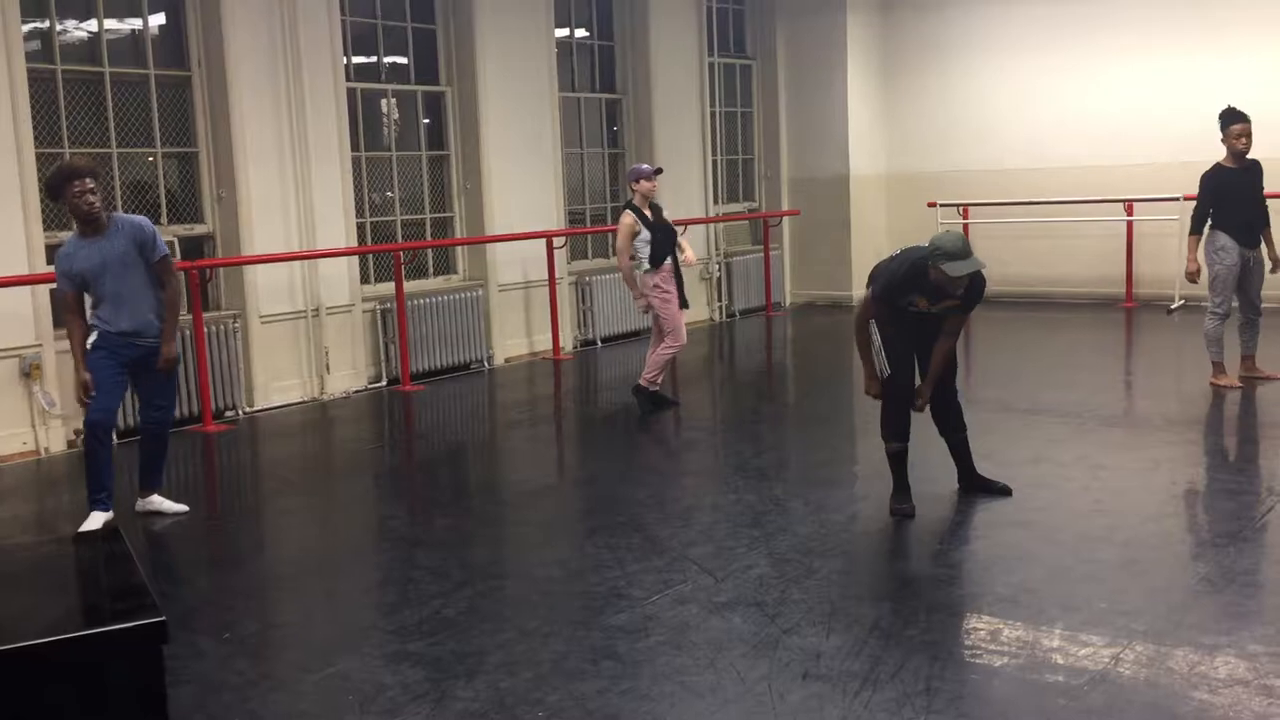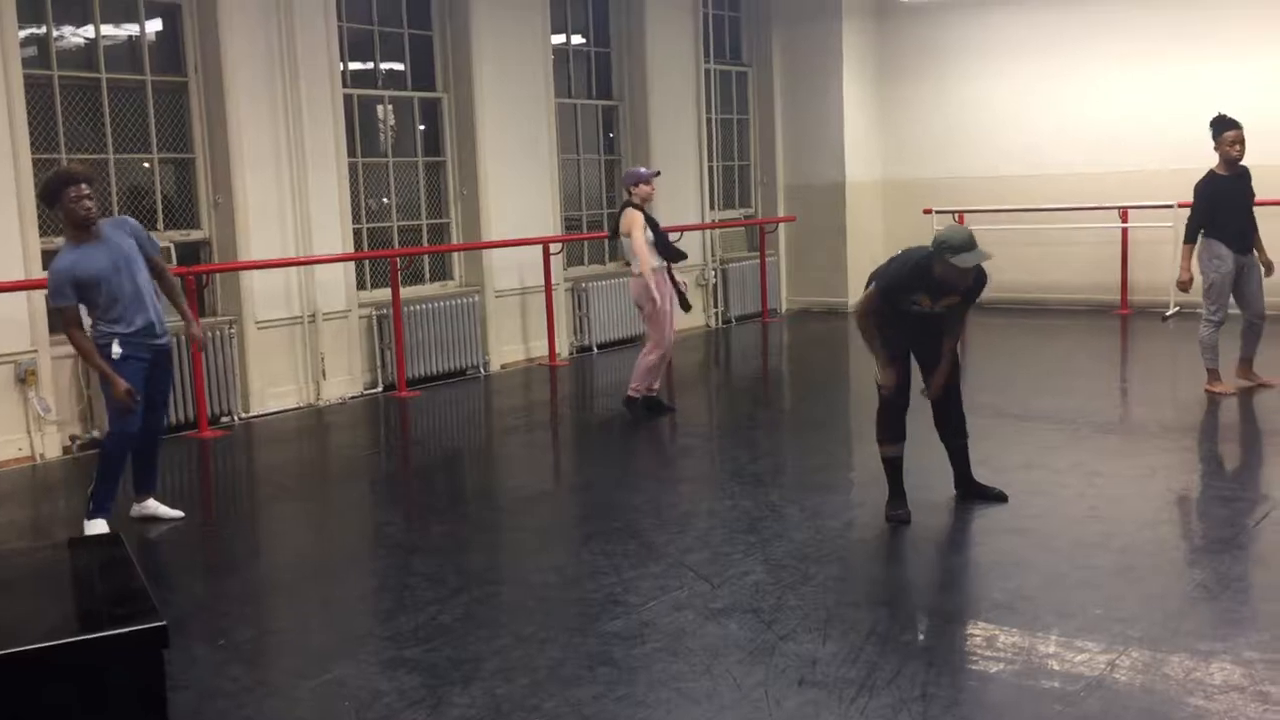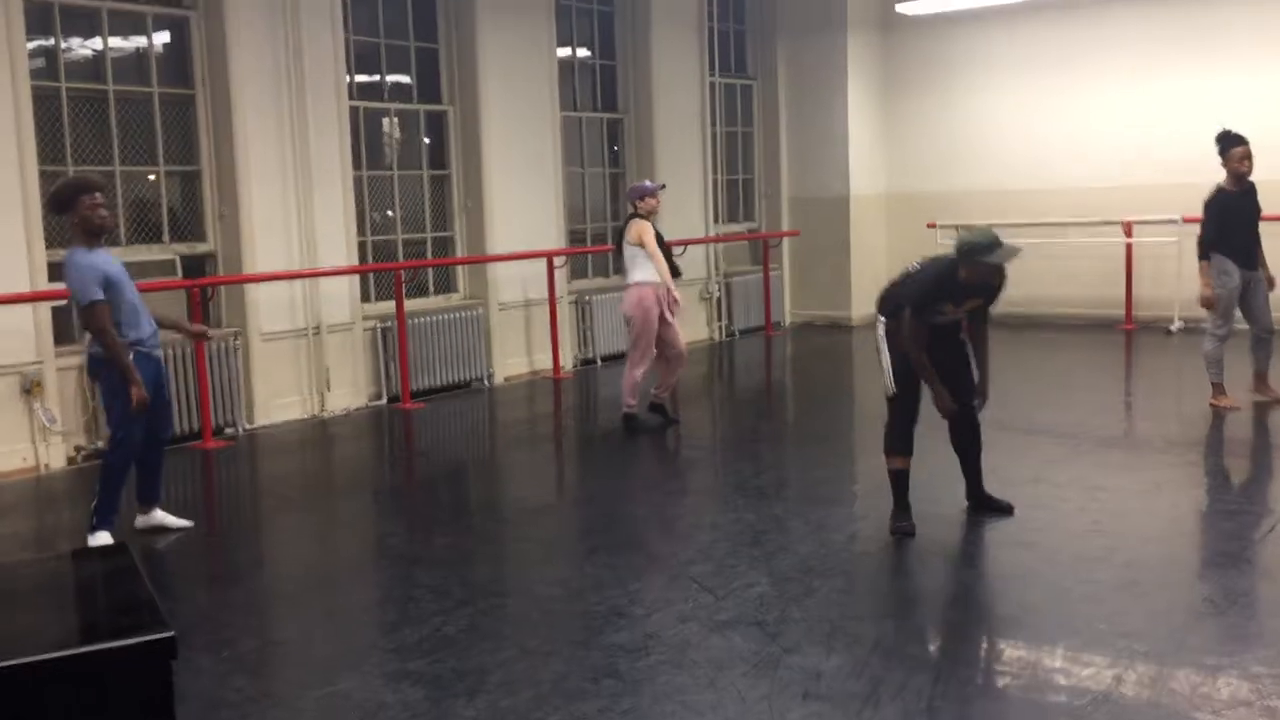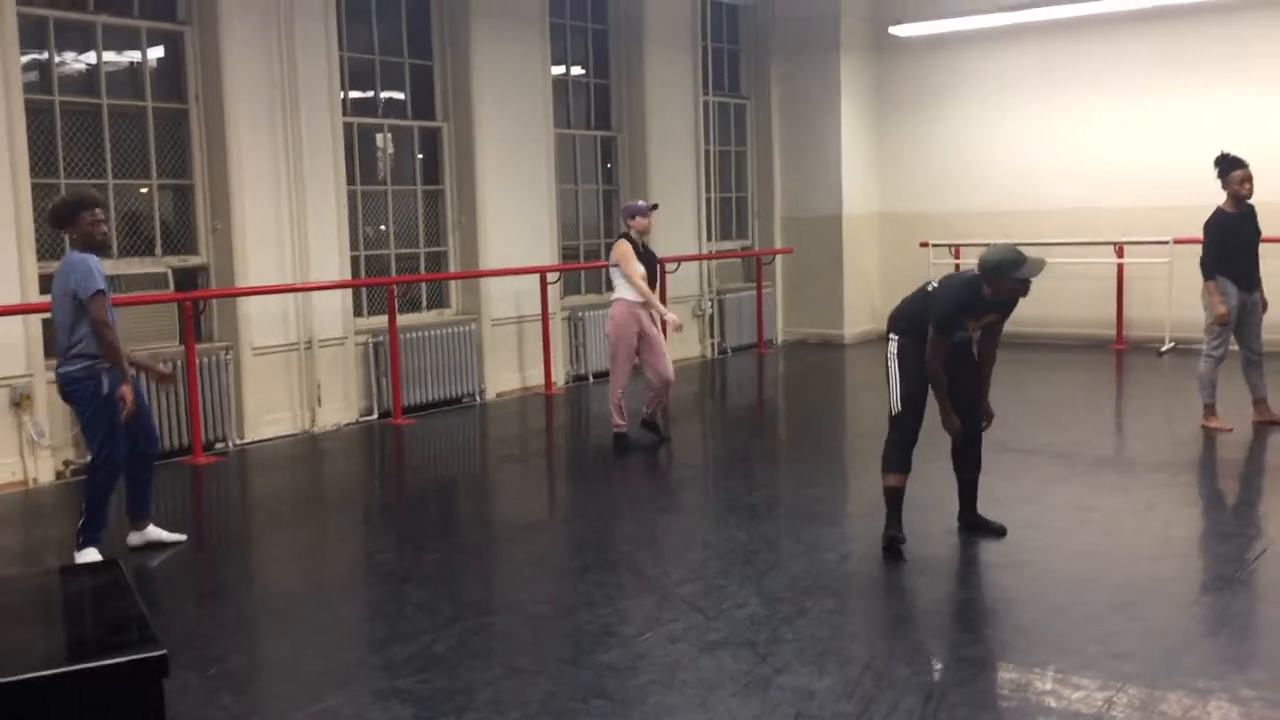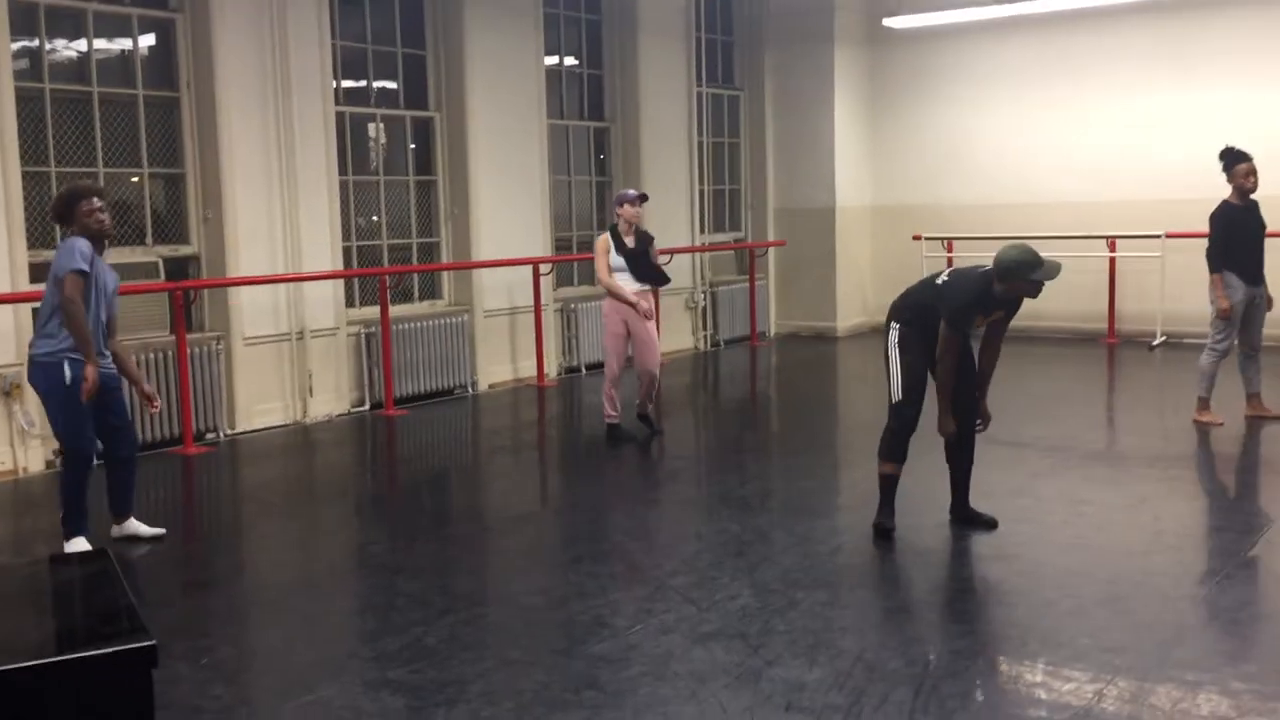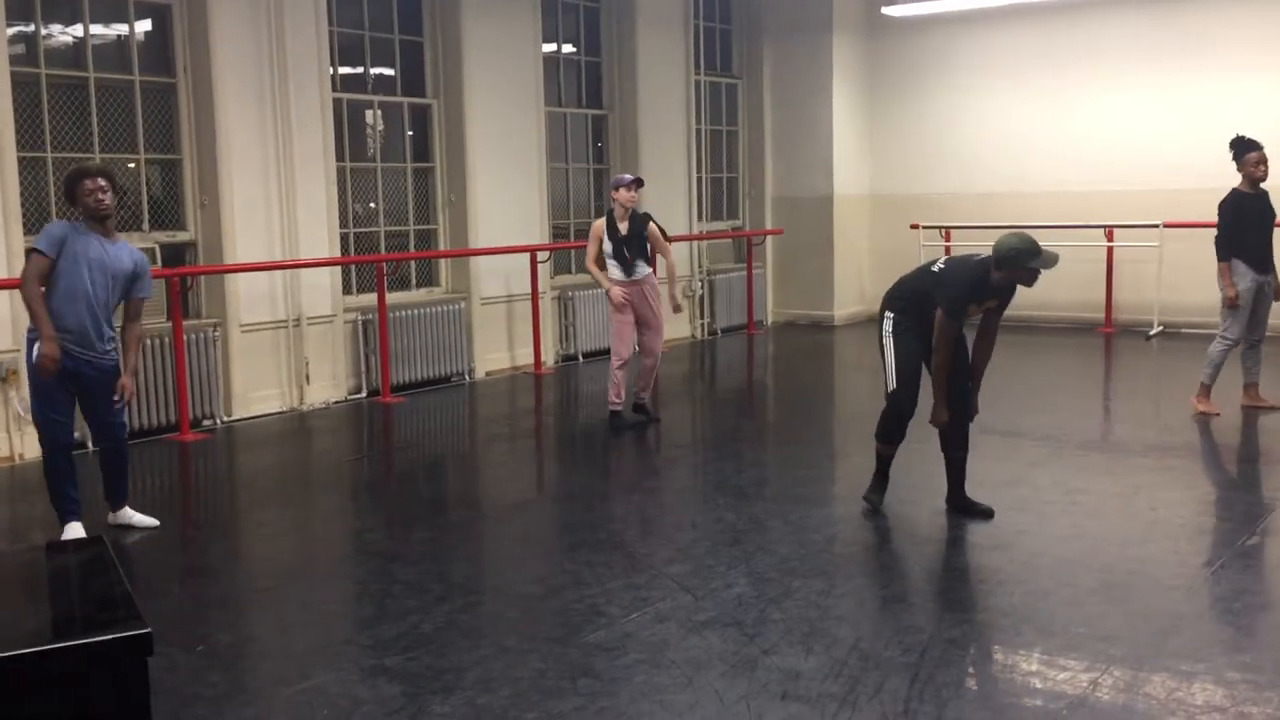
dt=0.2s
person 1, frame 1
left shoulder: (138, 228)
right shoulder: (67, 256)
left elbow: (170, 283)
right elbow: (74, 315)
left wrist: (169, 339)
right wrist: (80, 367)
left hip: (153, 342)
right hip: (108, 344)
left knee: (159, 421)
right knee: (98, 421)
left ankle: (148, 495)
right ankle: (100, 506)
person 1, frame 2
left shoulder: (126, 229)
right shoulder: (64, 266)
left elbow: (161, 273)
right elbow: (74, 329)
left wrist: (189, 320)
right wrist: (110, 377)
left hip: (157, 343)
right hip: (121, 349)
left knee: (152, 426)
right knee: (124, 429)
left ankle: (143, 499)
right ankle: (97, 514)
person 1, frame 3
left shoulder: (102, 250)
right shoulder: (81, 265)
right elbow: (102, 329)
left wrist: (181, 326)
right wrist: (133, 381)
left hip: (146, 354)
right hip: (123, 361)
left knee: (157, 434)
right knee: (127, 441)
left ankle: (148, 510)
right ankle: (100, 527)
person 1, frame 4
left shoulder: (79, 266)
right shoulder: (83, 264)
right elbow: (101, 325)
left wrist: (150, 367)
right wrist: (126, 379)
left hip: (106, 374)
right hip: (92, 378)
left knee: (145, 447)
right knee: (109, 459)
left ankle: (140, 527)
right ankle: (87, 545)
person 1, frame 5
left shoulder: (109, 275)
right shoulder: (76, 247)
right elbow: (72, 302)
left wrist: (139, 382)
right wrist: (90, 362)
left hip: (93, 365)
right hip: (59, 365)
left knee: (123, 444)
right knee: (80, 451)
left ankle: (122, 520)
right ankle: (74, 535)
person 1, frame 6
left shoulder: (135, 259)
right shoulder: (60, 233)
left elbow: (132, 322)
right elbow: (30, 281)
left wrist: (127, 373)
right wrist: (48, 337)
left hip: (100, 358)
right hip: (53, 351)
left knee: (114, 437)
right knee: (57, 439)
left ankle: (119, 509)
right ankle: (71, 520)
person 2, frame 1
left shoulder: (974, 283)
right shoulder: (902, 272)
left elbow: (949, 335)
right elbow: (862, 319)
left wrist: (928, 384)
right wrist: (870, 375)
left hip: (933, 315)
right hip: (890, 312)
left knee: (944, 390)
right knee: (898, 389)
left ankle: (968, 476)
right ankle: (900, 488)
person 2, frame 2
left shoulder: (975, 279)
right shoulder: (906, 270)
left elbow: (954, 324)
right elbow: (863, 314)
left wrist: (943, 371)
right wrist: (885, 367)
left hip: (931, 318)
right hip: (886, 316)
left knee: (948, 394)
right knee: (895, 397)
left ankle: (965, 482)
right ankle: (895, 494)
person 2, frame 3
left shoulder: (992, 281)
right shoulder: (931, 280)
left elbow: (978, 323)
right elbow: (913, 343)
left wrist: (983, 377)
right wrist: (938, 390)
left hip: (945, 327)
right hip: (899, 324)
left knee: (965, 407)
right knee: (904, 410)
left ankle: (977, 494)
right ankle: (900, 507)
person 2, frame 4
left shoulder: (1006, 298)
right shoulder: (955, 297)
left elbow: (988, 343)
right elbow: (934, 362)
left wrist: (984, 397)
right wrist: (946, 413)
left hip: (956, 342)
right hip: (910, 340)
left knee: (972, 425)
right knee: (905, 428)
left ankle: (968, 515)
right ankle: (893, 524)
person 2, frame 5
left shoulder: (1010, 297)
right shoulder: (966, 293)
left elbow: (991, 345)
right elbow: (945, 359)
left wrist: (981, 399)
right wrist: (944, 415)
left hip: (951, 333)
right hip: (909, 328)
left knee: (967, 415)
right knee: (904, 415)
left ankle: (961, 507)
right ankle: (885, 509)
person 2, frame 6
left shoulder: (1003, 285)
right shoulder: (962, 281)
left elbow: (986, 337)
right elbow: (942, 349)
left wrist: (973, 391)
right wrist: (938, 403)
left hip: (943, 320)
right hip: (903, 317)
left knee: (960, 405)
right knee: (902, 402)
left ankle: (957, 495)
right ankle: (880, 479)
person 3, frame 1
left shoulder: (1255, 168)
right shoulder: (1214, 176)
right elbow: (1199, 216)
right wrist: (1192, 258)
left hip: (1251, 248)
right hip: (1224, 246)
left knee: (1252, 310)
right knee: (1219, 310)
left ankle: (1248, 365)
right ankle: (1218, 372)
person 3, frame 2
left shoulder: (1244, 175)
right shoulder: (1208, 184)
left elbow: (1248, 217)
right elbow: (1194, 225)
left wrist: (1262, 253)
right wrist: (1185, 267)
left hip: (1245, 254)
right hip: (1219, 253)
left knee: (1256, 315)
right knee: (1214, 317)
left ankle: (1245, 367)
right ankle: (1213, 379)
person 3, frame 3
left shoulder: (1250, 190)
right shoulder: (1218, 199)
left elbow: (1253, 233)
right elbow: (1206, 242)
right wrist: (1205, 283)
left hip: (1250, 269)
right hip: (1226, 268)
right knee: (1219, 331)
right ankle: (1217, 393)
person 3, frame 4
left shoulder: (1250, 212)
right shoulder: (1217, 221)
left elbow: (1251, 256)
right elbow: (1208, 263)
right wrist: (1216, 302)
left hip: (1249, 292)
right hip: (1226, 290)
left knee: (1253, 352)
right knee: (1214, 352)
right ankle: (1209, 414)
person 3, frame 5
left shoulder: (1253, 207)
right shoulder: (1223, 213)
left elbow: (1255, 251)
right elbow: (1214, 256)
right wrist: (1220, 295)
left hip: (1253, 286)
right hip: (1232, 285)
left knee: (1252, 347)
right knee: (1218, 346)
left ankle: (1254, 404)
right ankle: (1202, 408)
person 3, frame 6
right shoulder: (1233, 201)
right elbow: (1222, 245)
right wrist: (1228, 284)
right hip: (1241, 273)
left knee: (1255, 337)
right knee: (1231, 335)
left ankle: (1251, 394)
right ankle: (1202, 395)
person 4, frame 1
left shoulder: (657, 210)
right shoulder: (628, 219)
left elbow: (673, 237)
right elbow: (623, 262)
left wrist: (687, 250)
right wrist: (638, 295)
left hip: (672, 276)
right hip: (656, 281)
left knee: (661, 338)
right knee: (676, 339)
left ankle: (653, 391)
right ankle: (644, 385)
person 4, frame 2
left shoulder: (640, 214)
right shoulder: (633, 216)
right elbow: (641, 253)
left wrist: (674, 277)
right wrist: (652, 289)
left hip: (660, 279)
right hip: (649, 283)
left knee: (663, 343)
right knee: (657, 345)
left ankle: (650, 395)
right ankle: (633, 396)
person 4, frame 3
left shoulder: (634, 227)
right shoulder: (642, 225)
right elbow: (657, 259)
right wrist: (673, 291)
left hip: (652, 297)
right hip: (642, 297)
left knee: (677, 352)
right knee: (639, 359)
left ankle: (659, 401)
right ankle: (629, 414)
person 4, frame 4
left shoulder: (646, 250)
right shoulder: (623, 247)
right elbow: (637, 283)
right wrist: (665, 312)
left hip: (646, 315)
right hip: (624, 314)
left knee: (664, 376)
right knee: (620, 378)
left ankle: (651, 418)
right ankle: (619, 432)
person 4, frame 5
left shoulder: (646, 240)
right shoulder: (605, 240)
left elbow: (655, 276)
right elbow: (603, 278)
right wrist: (634, 300)
left hip: (642, 306)
right hip: (616, 306)
left knee: (650, 367)
right knee: (613, 369)
left ankle: (644, 411)
right ankle: (612, 423)
person 4, frame 6
left shoulder: (645, 224)
right shoulder: (600, 226)
left elbow: (668, 258)
right elbow: (591, 263)
left wrist: (673, 294)
right wrist: (610, 288)
left hip: (647, 288)
right hip: (620, 293)
left knee: (652, 351)
right knee: (621, 354)
left ankle: (641, 401)
right ankle: (616, 410)
